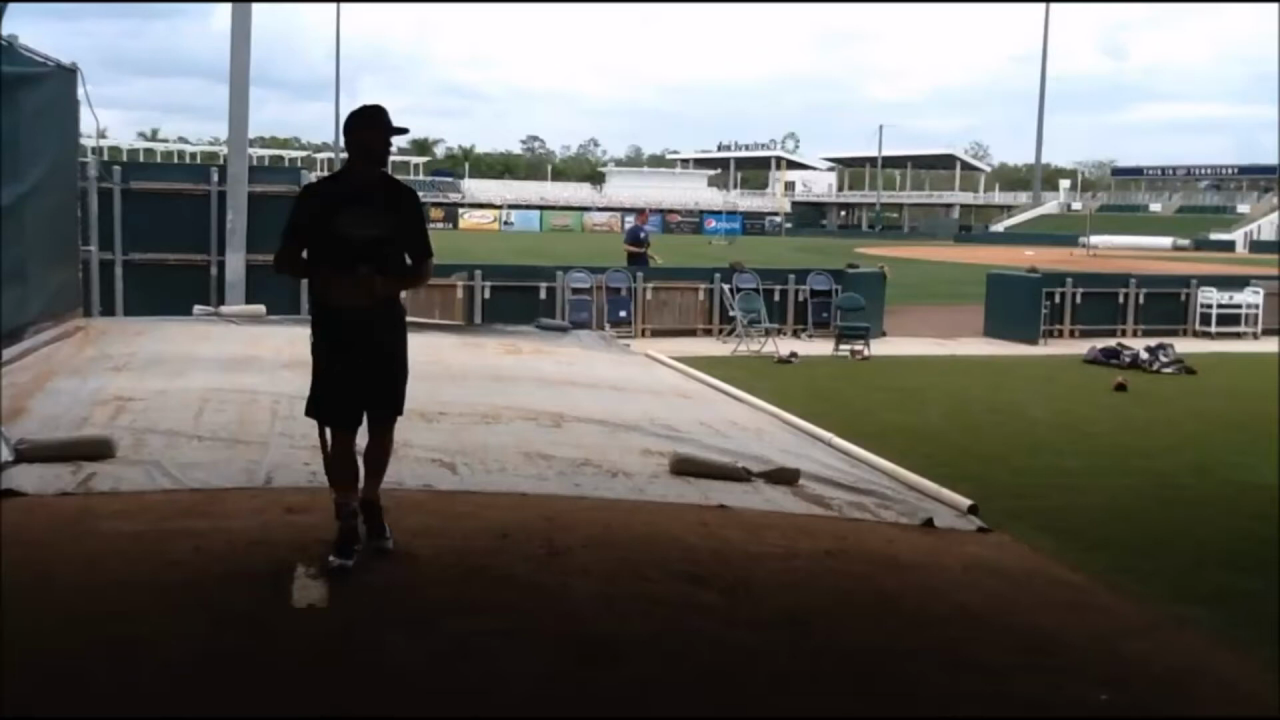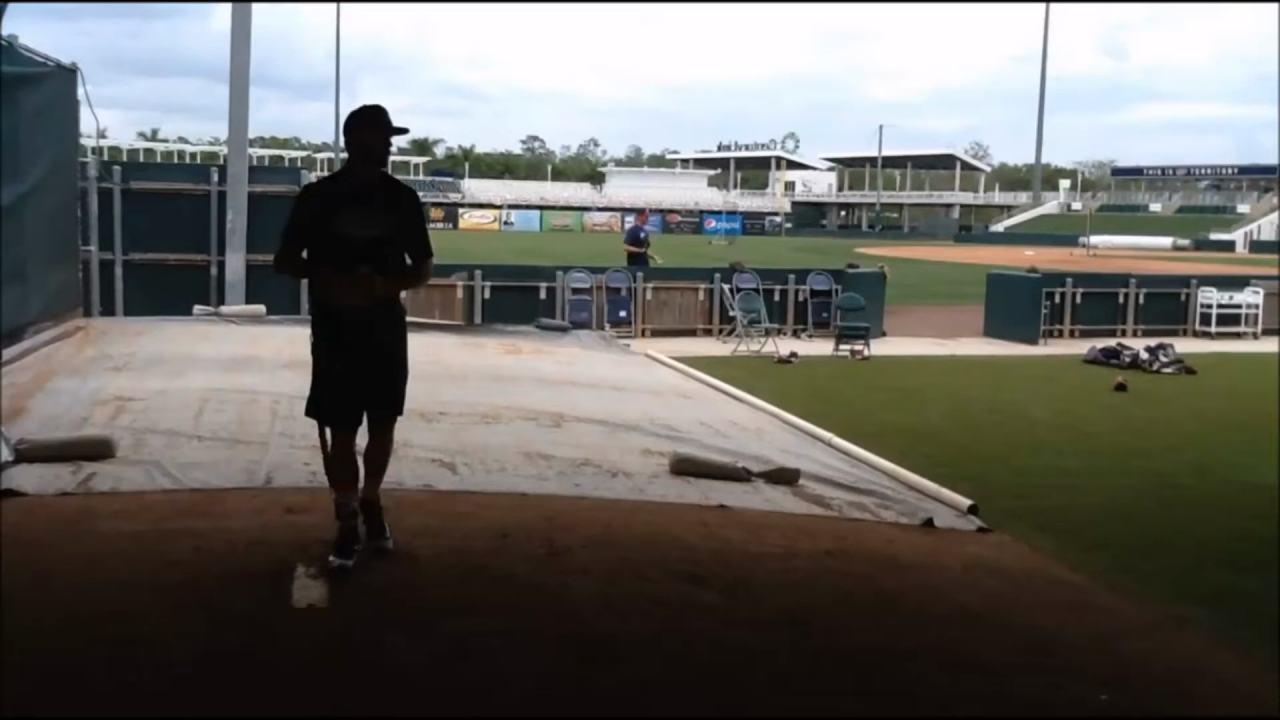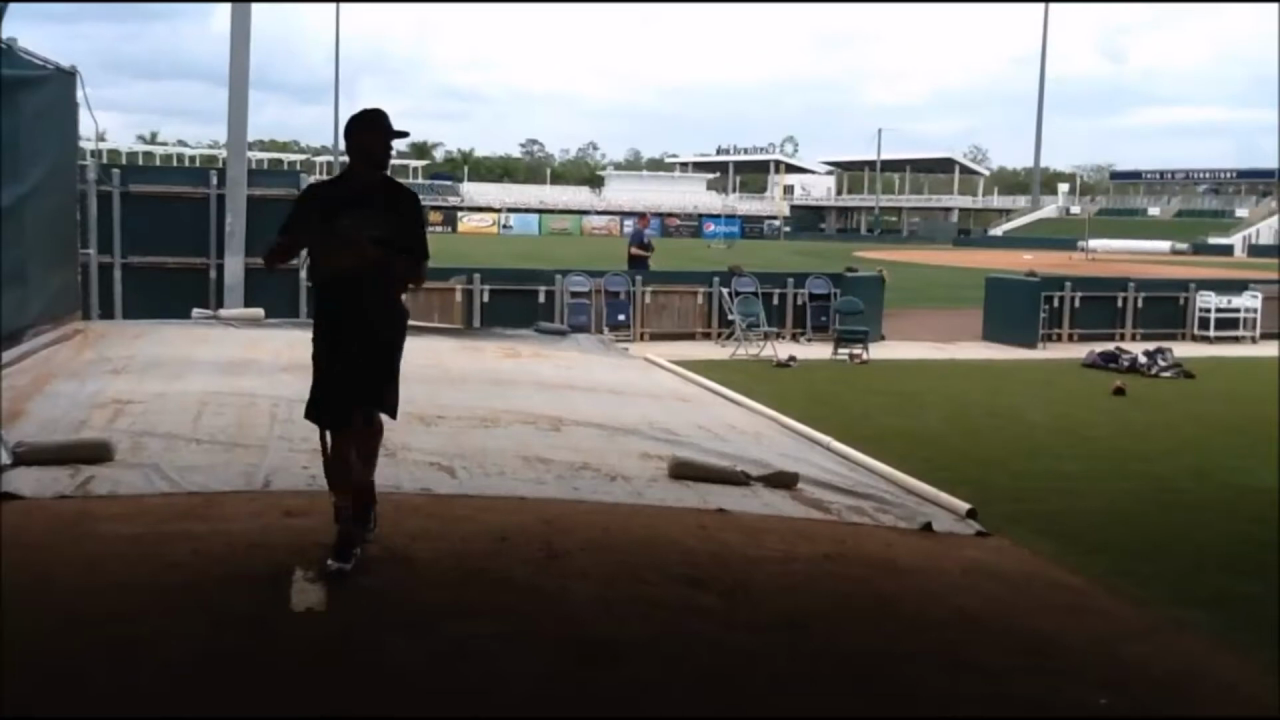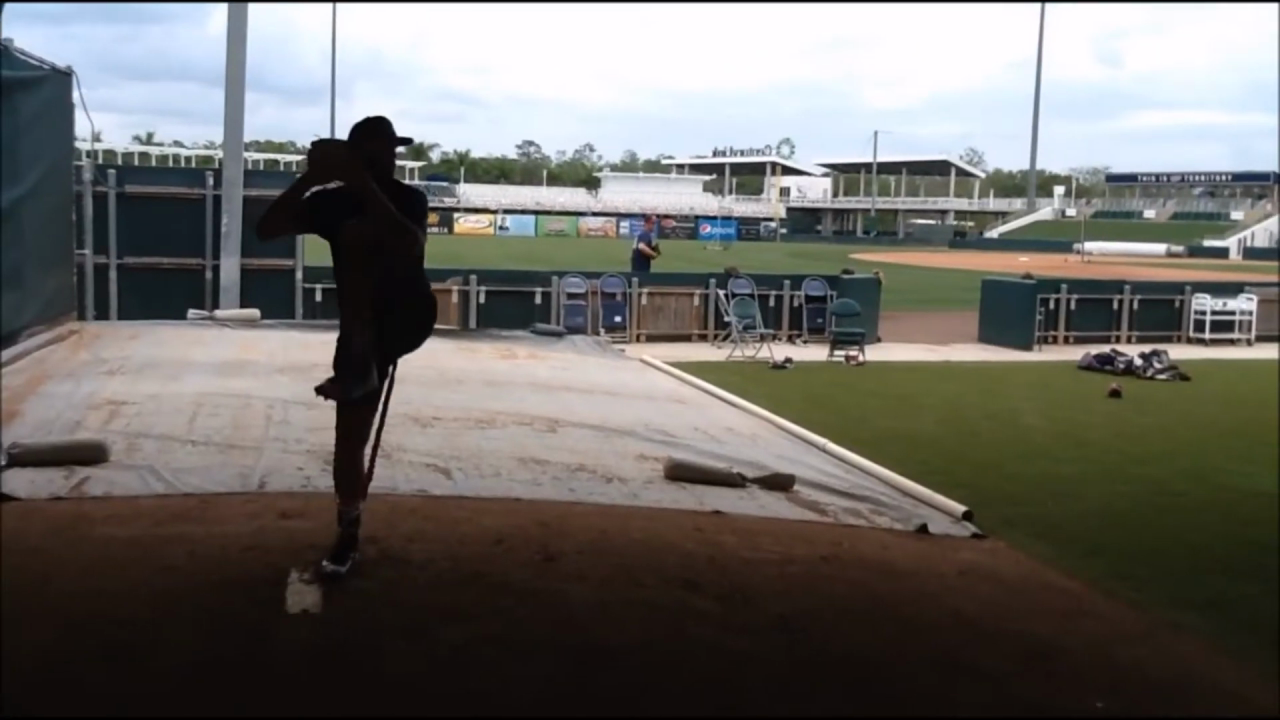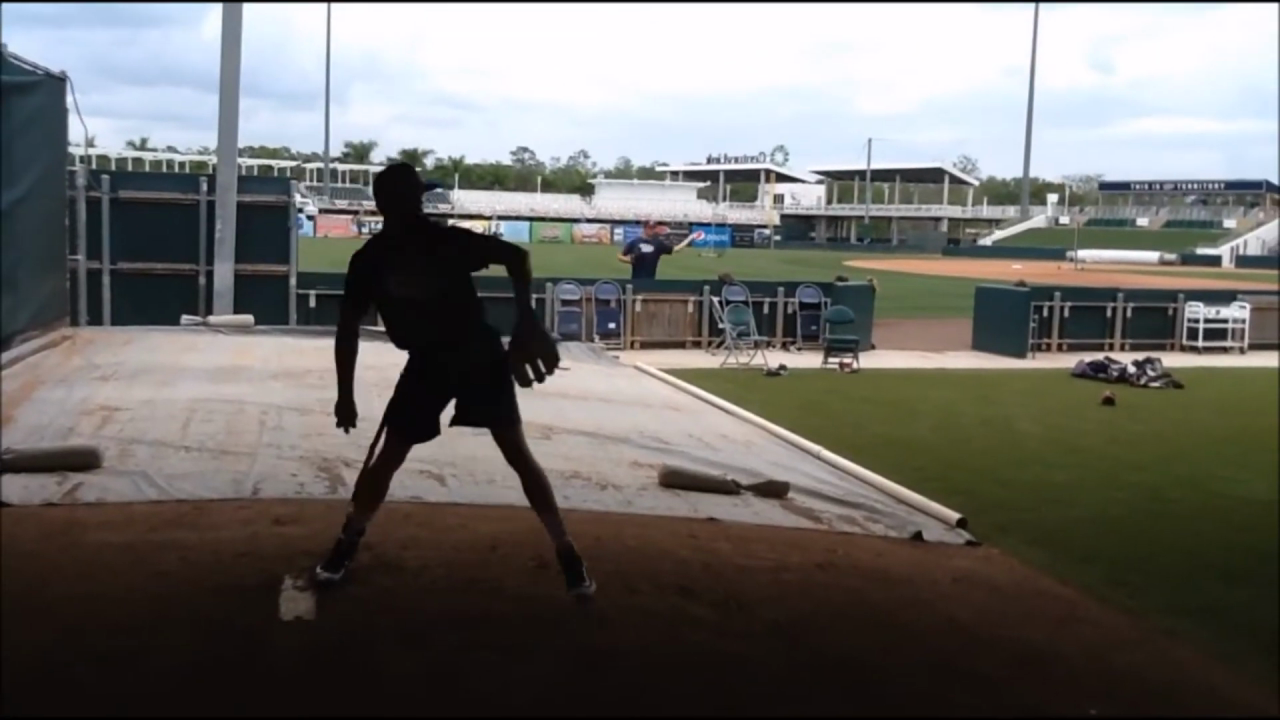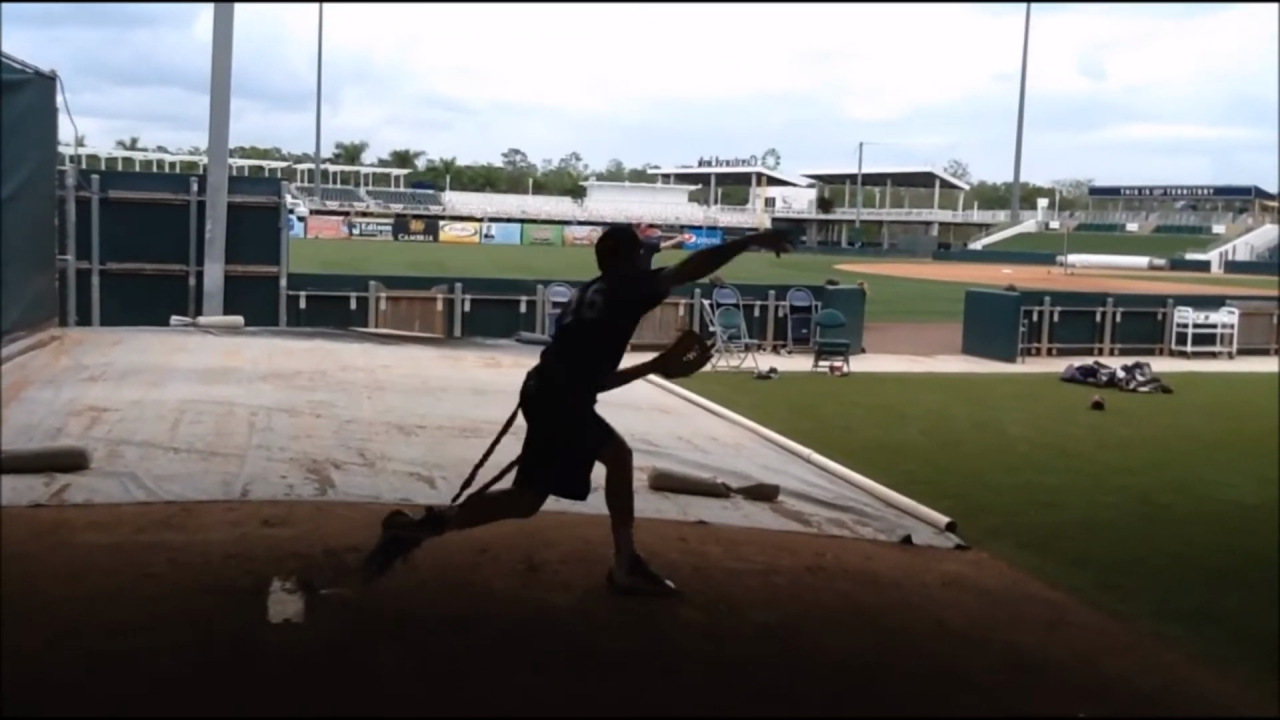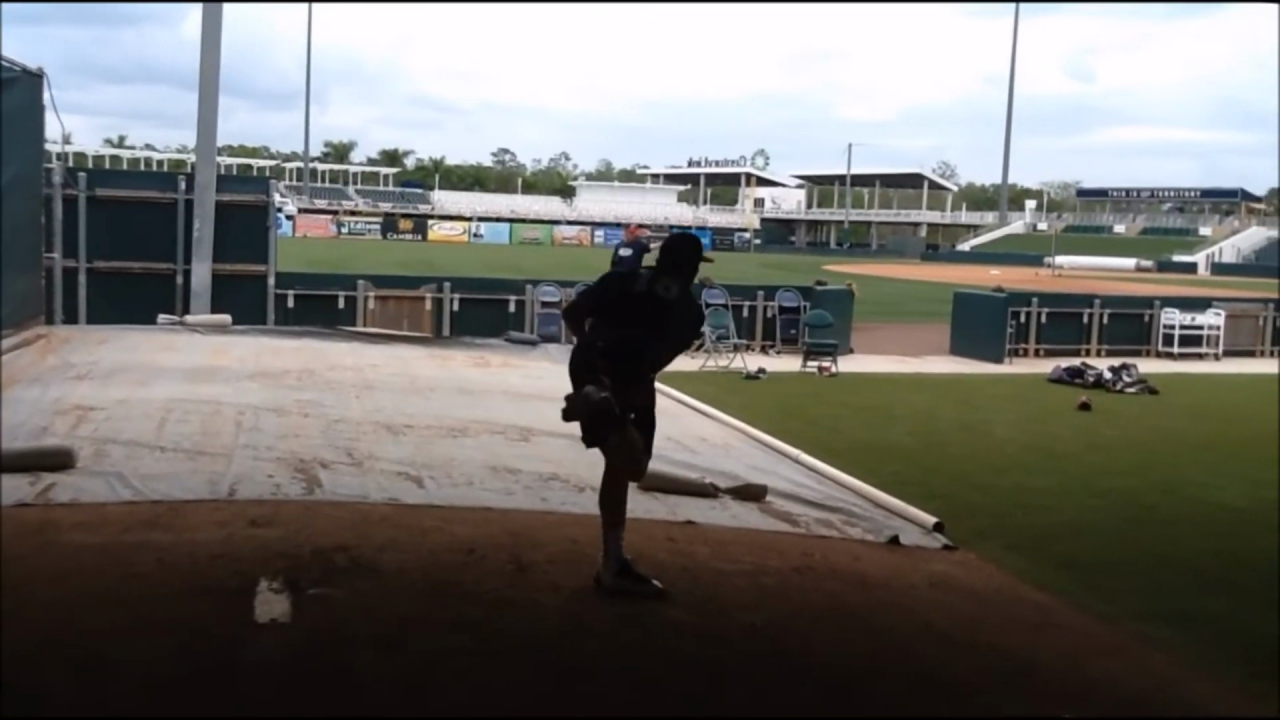
dt=0.4s
person 1, frame 1
left shoulder: (402, 198)
right shoulder: (318, 196)
left elbow: (422, 267)
right elbow: (285, 260)
left wrist: (387, 284)
right wrist: (328, 280)
left hip: (386, 330)
right hip: (335, 332)
left knee: (382, 427)
right knee: (341, 431)
left ankle: (371, 501)
right ankle: (347, 522)
person 1, frame 2
left shoulder: (401, 197)
right shoulder: (318, 196)
left elbow: (423, 268)
right elbow: (284, 260)
left wrist: (387, 285)
right wrist: (329, 281)
left hip: (386, 330)
right hip: (334, 331)
left knee: (383, 427)
right knee: (340, 431)
left ankle: (371, 501)
right ankle: (347, 523)
person 1, frame 3
left shoulder: (402, 200)
right shoulder: (319, 198)
left elbow: (418, 272)
right elbow: (273, 258)
left wrist: (374, 258)
right wrist: (318, 251)
left hip: (382, 324)
right hip: (334, 326)
left knee: (367, 420)
right knee: (337, 429)
left ankle: (362, 492)
right ankle: (348, 526)
person 1, frame 4
left shoulder: (407, 198)
right shoulder: (330, 202)
left elbow: (413, 250)
right elbow: (266, 230)
left wrist: (365, 189)
right wrist: (307, 182)
left hip: (406, 313)
right hip: (361, 329)
left knee: (364, 274)
right knee: (349, 431)
left ankle: (360, 370)
right ankle: (348, 532)
person 1, frame 5
left shoulder: (448, 241)
right shoulder: (369, 259)
left elbow: (515, 256)
right elbow: (348, 327)
left wrist: (526, 325)
right wrist: (345, 394)
left hip: (480, 354)
right hip: (426, 361)
left knee: (515, 450)
right knee: (391, 455)
left ankle: (565, 550)
right ankle: (348, 542)
person 1, frame 6
left shoulder: (593, 296)
right shoulder: (625, 293)
right elbow: (688, 270)
left wrist: (651, 366)
right wrist: (751, 242)
left hip: (560, 395)
right hip: (558, 400)
left knee: (618, 457)
right knee: (527, 498)
left ankle: (626, 565)
right ankle: (413, 530)
person 1, frame 7
left shoulder: (621, 278)
right shoulder: (689, 306)
left elbow: (572, 313)
right elbow: (661, 356)
left hip: (590, 360)
right hip: (632, 368)
left knee: (618, 458)
right knee: (628, 458)
left ankle: (613, 565)
right ankle: (600, 399)
